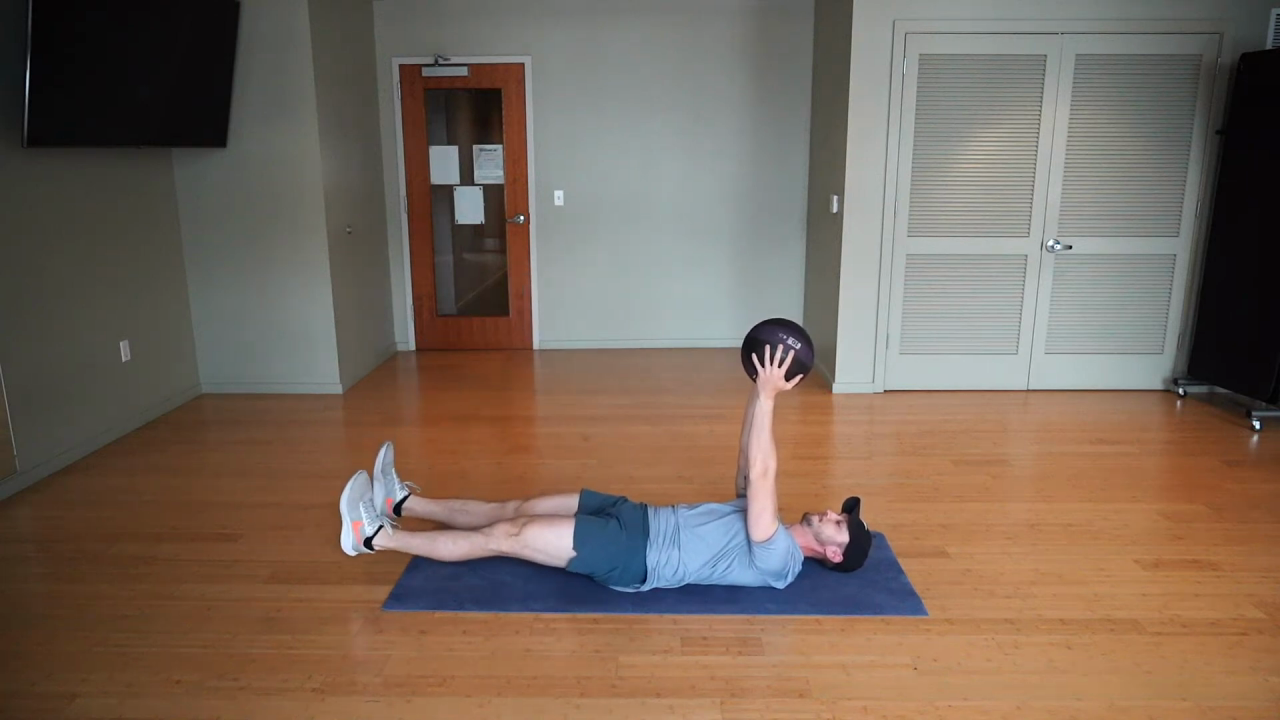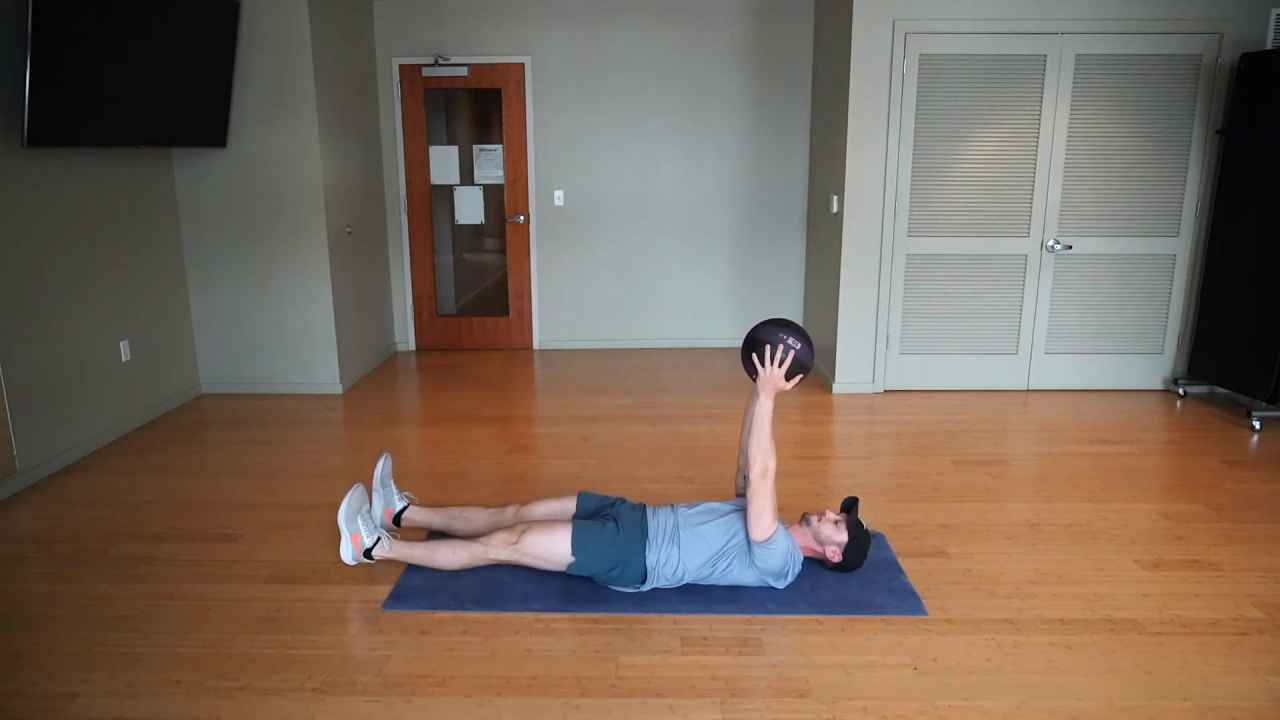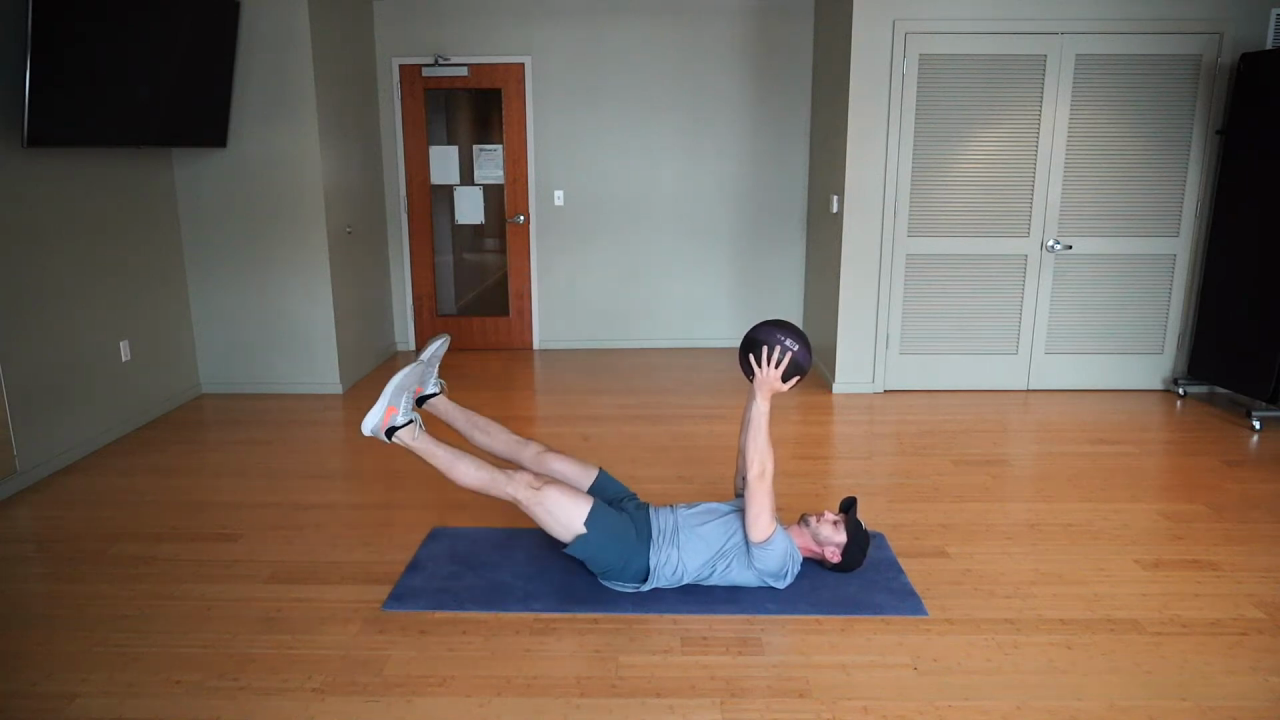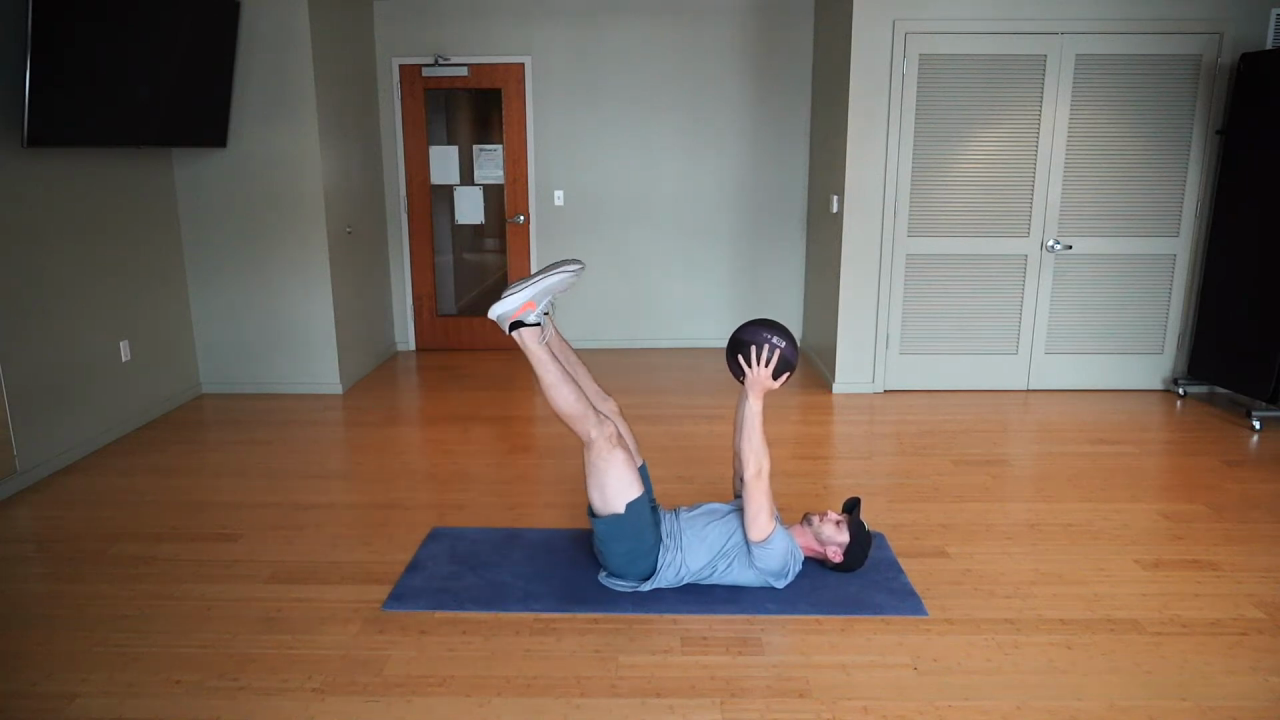
dt=0.5s
person 1, frame 1
left shoulder: (776, 560)
right shoulder: (765, 526)
left elbow: (761, 476)
right elbow: (747, 469)
left wrist: (767, 398)
right wrist: (758, 393)
left hip: (633, 555)
right hip: (637, 520)
left knee: (505, 536)
right knee: (515, 509)
left ankle: (379, 536)
right ankle: (405, 502)
person 1, frame 2
left shoulder: (777, 560)
right shoulder: (766, 527)
left elbow: (761, 476)
right elbow: (748, 469)
left wrist: (767, 397)
right wrist: (760, 394)
left hip: (633, 556)
right hip: (636, 520)
left knee: (504, 544)
right knee: (515, 515)
left ankle: (378, 547)
right ankle: (403, 512)
person 1, frame 3
left shoulder: (777, 563)
right shoulder: (767, 533)
left elbow: (759, 479)
right elbow: (745, 475)
left wrist: (764, 401)
right wrist: (756, 395)
left hip: (634, 557)
right hip: (640, 521)
left knee: (523, 484)
right knee: (536, 456)
left ankle: (401, 428)
right ankle: (431, 398)
person 1, frame 4
left shoulder: (778, 557)
right shoulder: (772, 529)
left elbow: (753, 478)
right elbow: (743, 471)
left wrist: (755, 398)
right wrist: (748, 391)
left hip: (636, 556)
right hip: (653, 527)
left knee: (599, 431)
right knee: (607, 416)
left ankle: (524, 328)
right ankle: (538, 325)
